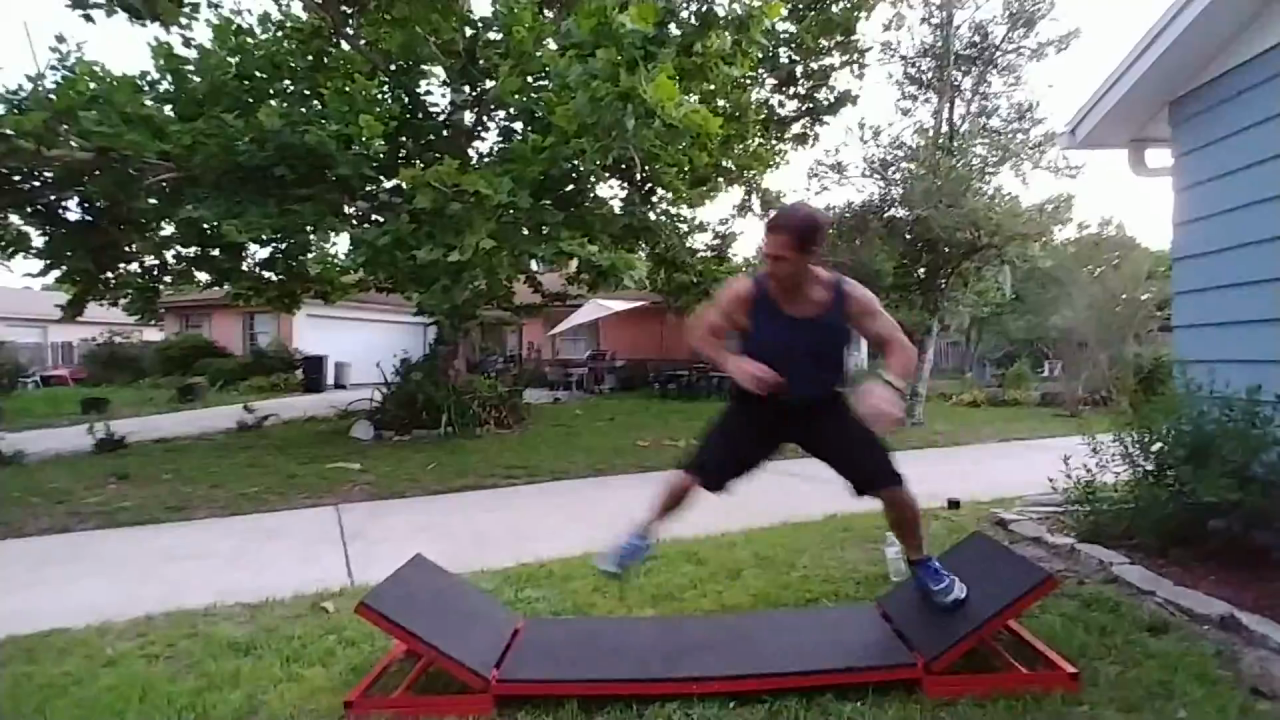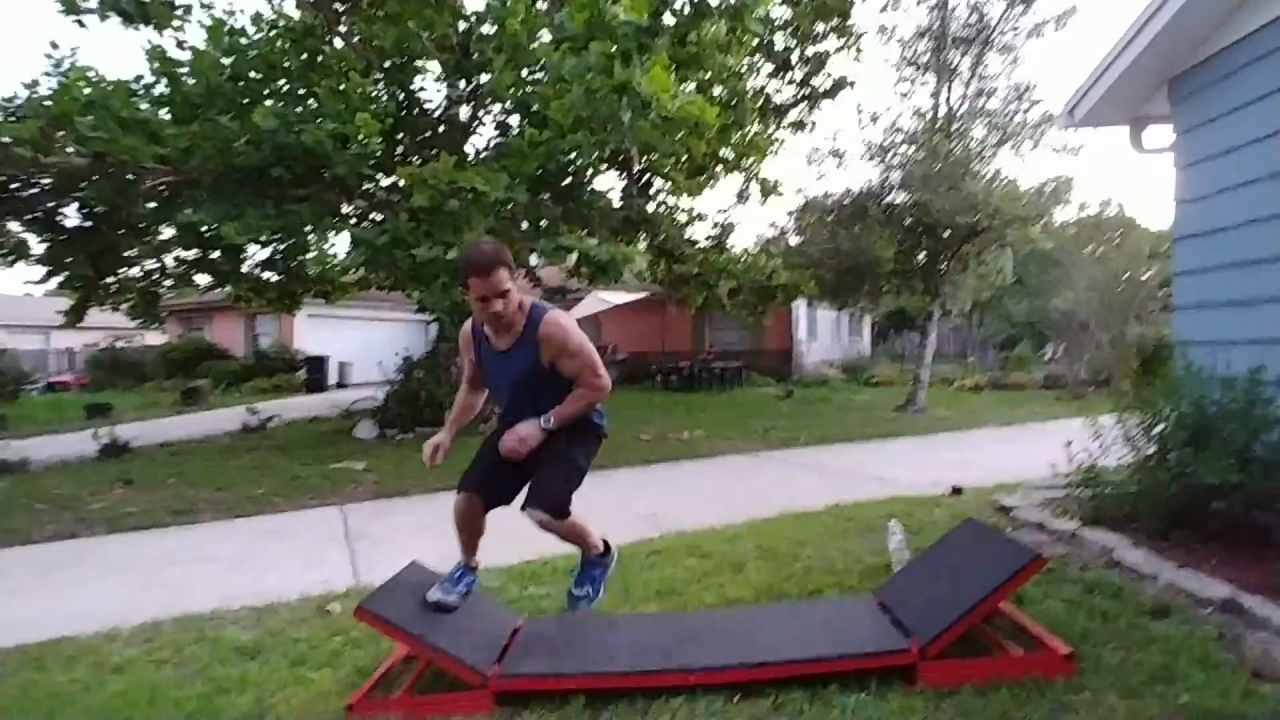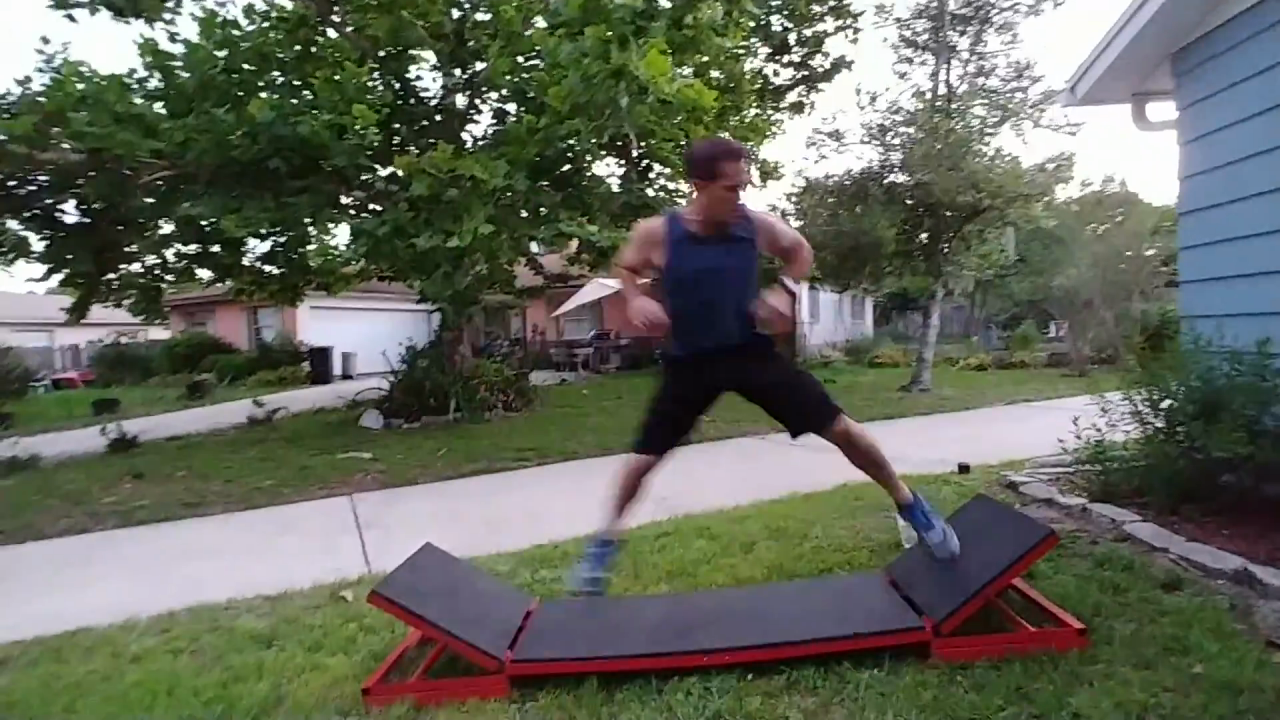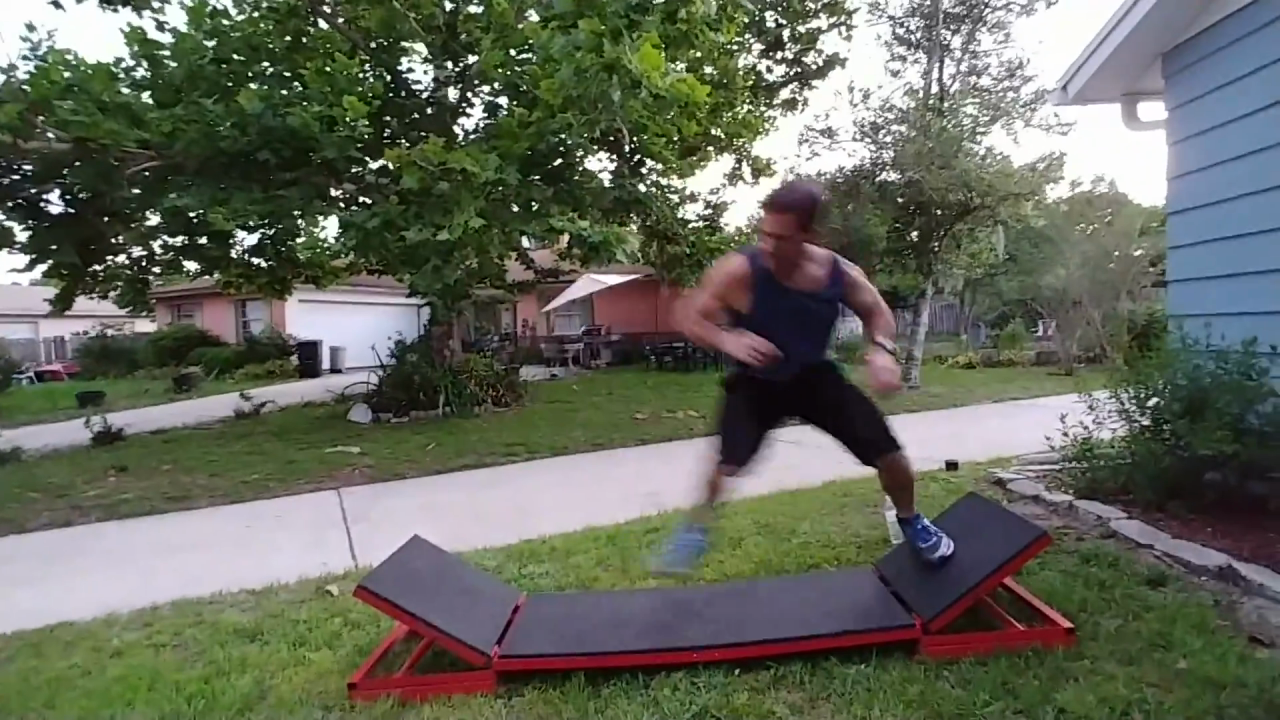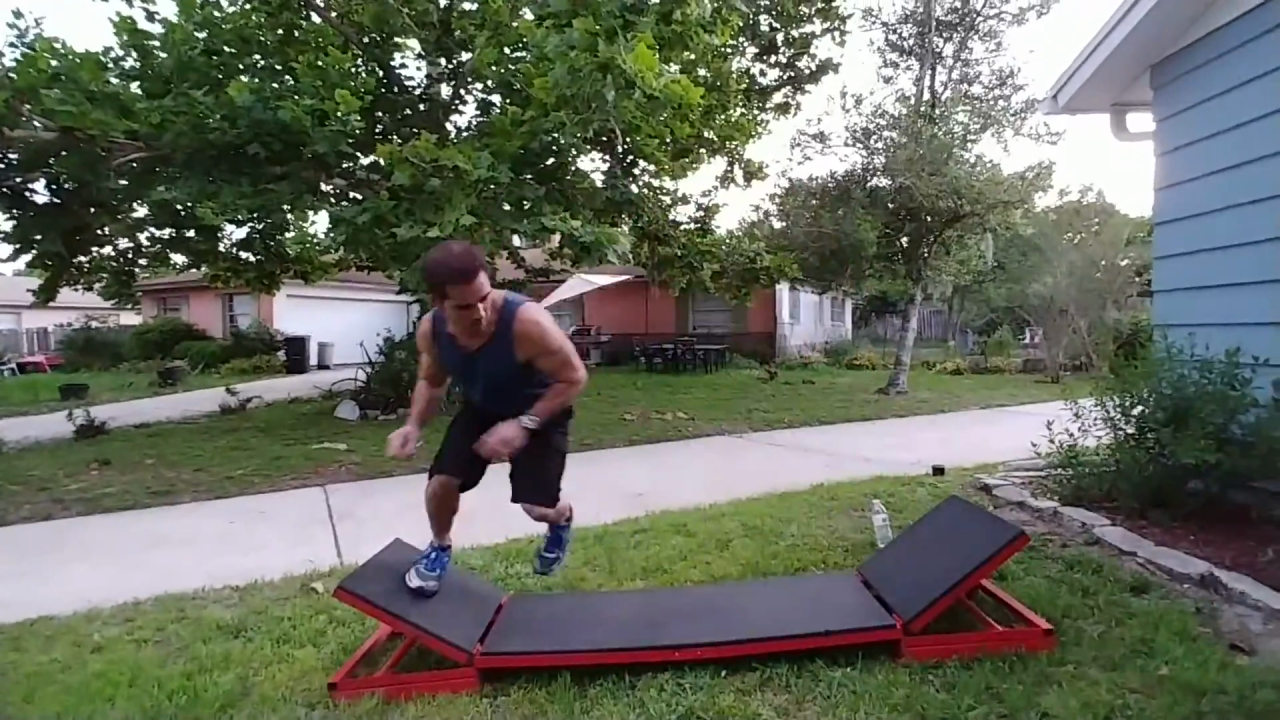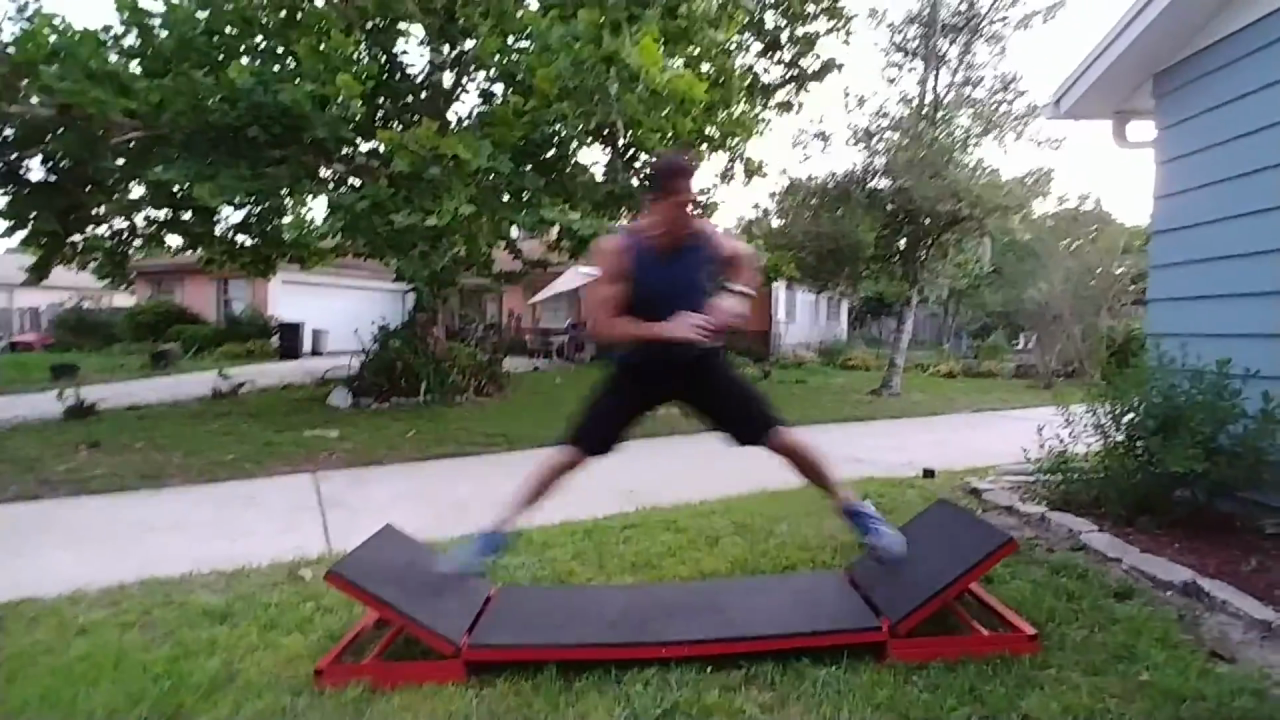
dt=0.5s
person 1, frame 1
left shoulder: (850, 298)
right shoulder: (743, 292)
left elbow: (900, 348)
right elbow: (700, 328)
left wrist: (886, 387)
right wrist: (732, 362)
left hip: (822, 406)
right hip: (758, 403)
left knee: (890, 486)
right knee: (696, 475)
left ankle: (921, 564)
right ankle: (644, 535)
person 1, frame 2
left shoulder: (552, 327)
right shoulder: (472, 334)
left elbow: (598, 385)
right elbow: (473, 388)
left wrist: (543, 425)
right wrist: (447, 433)
left hip: (573, 425)
right hip: (519, 425)
left knee: (544, 511)
right knee: (469, 495)
left ankle: (596, 552)
right ankle: (468, 566)
person 1, frame 3
left shoulder: (755, 224)
right shoulder: (656, 233)
left elbow: (799, 250)
right elbow: (625, 267)
left wrist: (784, 290)
right wrist: (636, 301)
left hip: (751, 350)
right hip: (690, 361)
left knee: (837, 425)
right knee: (646, 455)
left ankle: (909, 505)
right ankle: (607, 540)
person 1, frame 4
left shoulder: (840, 274)
right shoulder: (740, 270)
left elbow: (877, 311)
right elbow: (689, 316)
left wrist: (883, 351)
right wrist: (729, 341)
left hip: (814, 378)
right hip: (755, 383)
left knee: (887, 452)
right knee: (732, 460)
left ankle: (911, 522)
right ankle: (697, 525)
person 1, frame 5
left shoulder: (526, 321)
right shoulder: (431, 328)
left elbow: (573, 378)
right elbow: (431, 379)
left wrist: (523, 425)
right wrist: (413, 425)
left hip: (535, 413)
right hip: (482, 410)
left knee: (538, 506)
right knee: (444, 481)
left ankle: (561, 519)
right ankle: (439, 548)
person 1, frame 6
left shoulder: (706, 237)
right shoulder: (617, 249)
left elbow: (748, 259)
right elbow: (600, 325)
left wrist: (738, 296)
right wrist: (665, 329)
left hip: (697, 361)
right hip: (641, 366)
left knee: (776, 436)
right knee: (575, 450)
left ankle: (850, 507)
right ankle: (502, 529)
